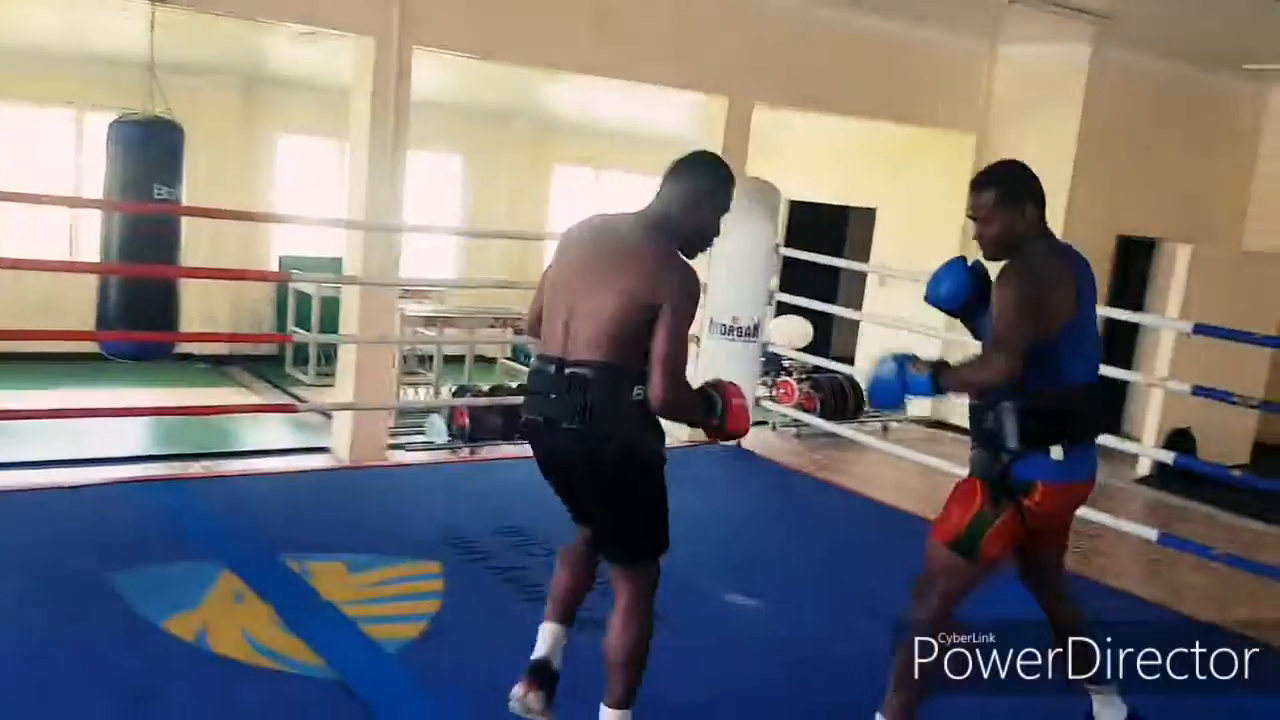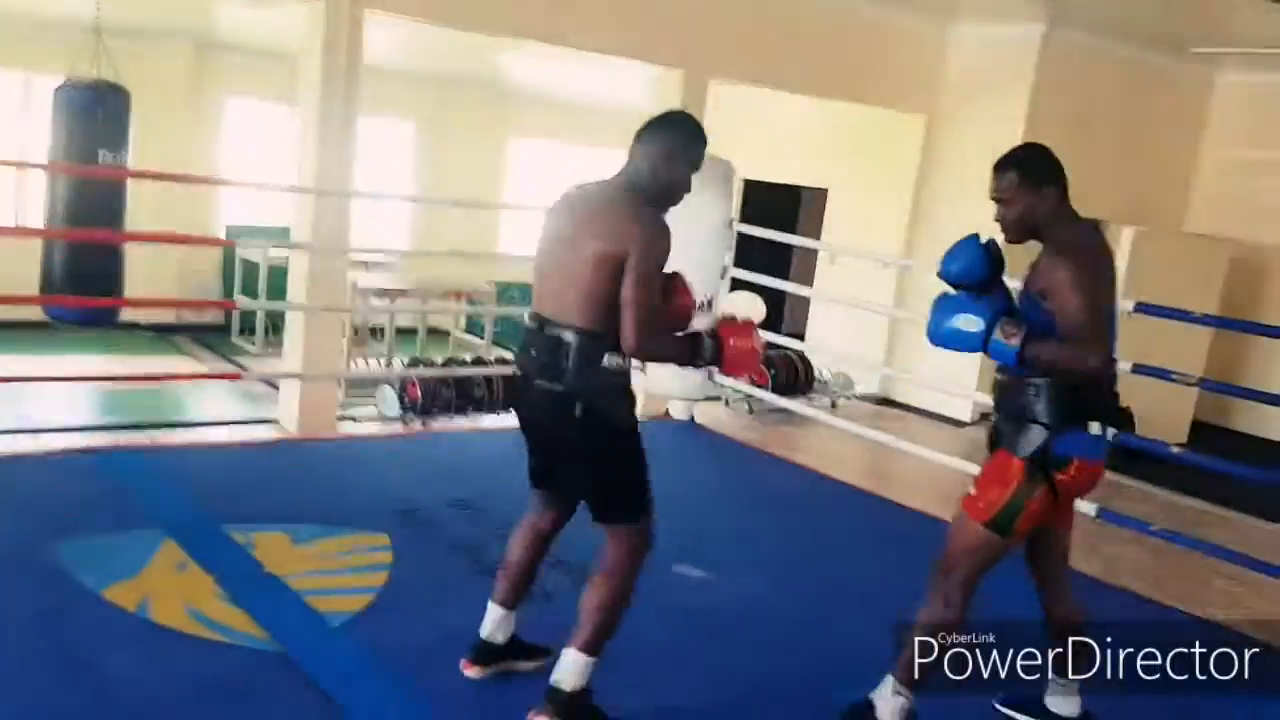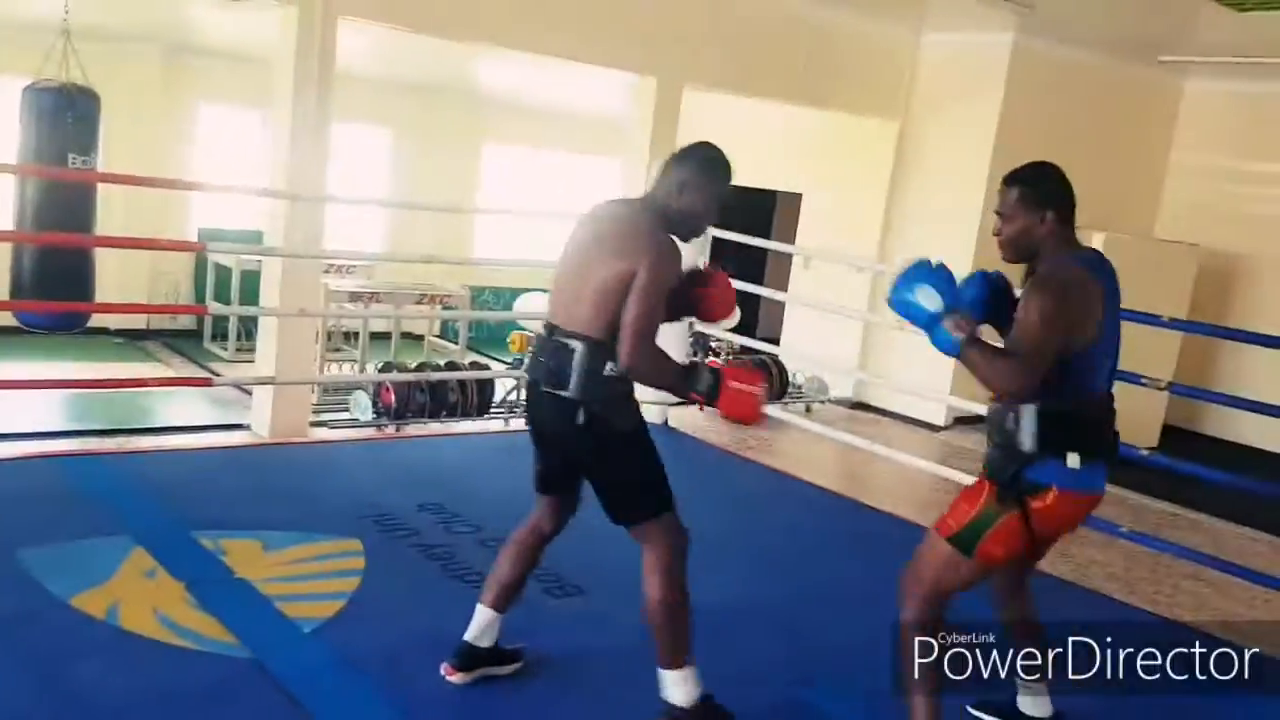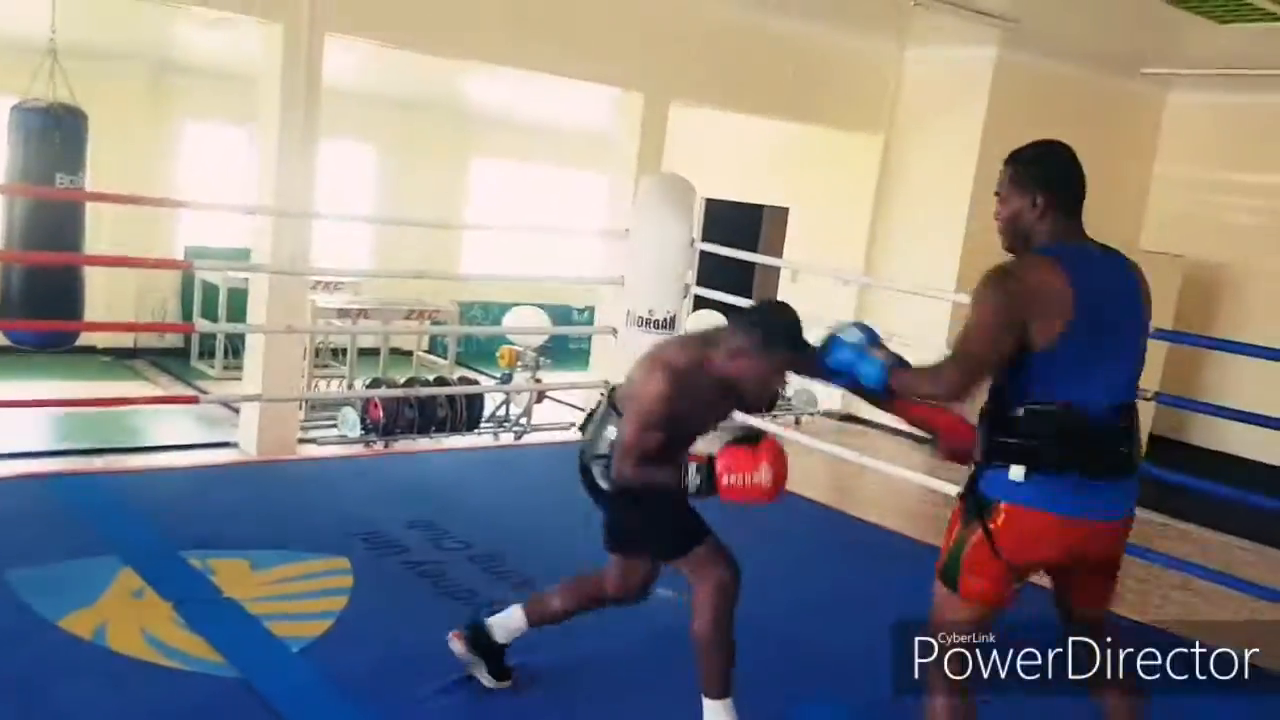
dt=0.3s
person 1, frame 1
left shoulder: (1024, 275)
right shoulder: (1067, 264)
left elbow: (997, 368)
left wrist: (922, 375)
right wrist: (973, 310)
left hip: (1023, 466)
right hip: (1065, 459)
left knee: (931, 598)
right knee: (1048, 592)
person 1, frame 2
left shoulder: (1069, 255)
right shoulder: (1073, 248)
left elbow: (1089, 353)
left wrist: (996, 335)
right wrist: (989, 294)
left hip: (1048, 445)
right hip: (1062, 439)
left knee: (953, 572)
right knee: (1050, 574)
person 1, frame 3
left shoulder: (1053, 285)
right shoulder: (1088, 269)
left elbow: (1011, 381)
left wrist: (948, 323)
right wrist: (1004, 312)
left hip: (1037, 472)
right hip: (1075, 468)
left knee: (919, 591)
right knee: (1007, 581)
person 1, frame 4
left shoulder: (1014, 282)
right shoulder: (1129, 278)
left elbow: (947, 384)
left wrist: (875, 366)
left hip: (1023, 501)
right hip: (1109, 500)
right knee: (1087, 637)
person 2, frame 1
left shoulder: (581, 234)
right shoulder: (676, 277)
left elbow: (536, 323)
right elbow: (666, 392)
right wrist: (714, 408)
left hip: (545, 410)
right hip: (611, 422)
left knee: (592, 534)
right knee: (635, 580)
left ankle: (541, 667)
person 2, frame 2
left shoulder: (573, 200)
right shoulder: (645, 225)
right elbow: (638, 340)
right wrist: (710, 346)
left hip: (537, 374)
right hip: (588, 389)
left knee: (549, 508)
right knee: (630, 537)
left ankle: (490, 642)
person 2, frame 3
left shoulder: (603, 216)
right shoulder: (658, 249)
right elbow: (635, 355)
left wrist: (681, 300)
right wrist: (708, 384)
left hip: (549, 382)
right hip: (591, 396)
left knee: (549, 514)
right knee: (663, 539)
left ankle: (474, 648)
person 2, frame 4
left shoulder: (750, 363)
right shoulder: (675, 374)
right elbow: (635, 463)
right wrist: (708, 476)
left hip: (641, 454)
right hip: (619, 459)
left knee: (628, 581)
right knee: (716, 575)
left ankle: (484, 637)
